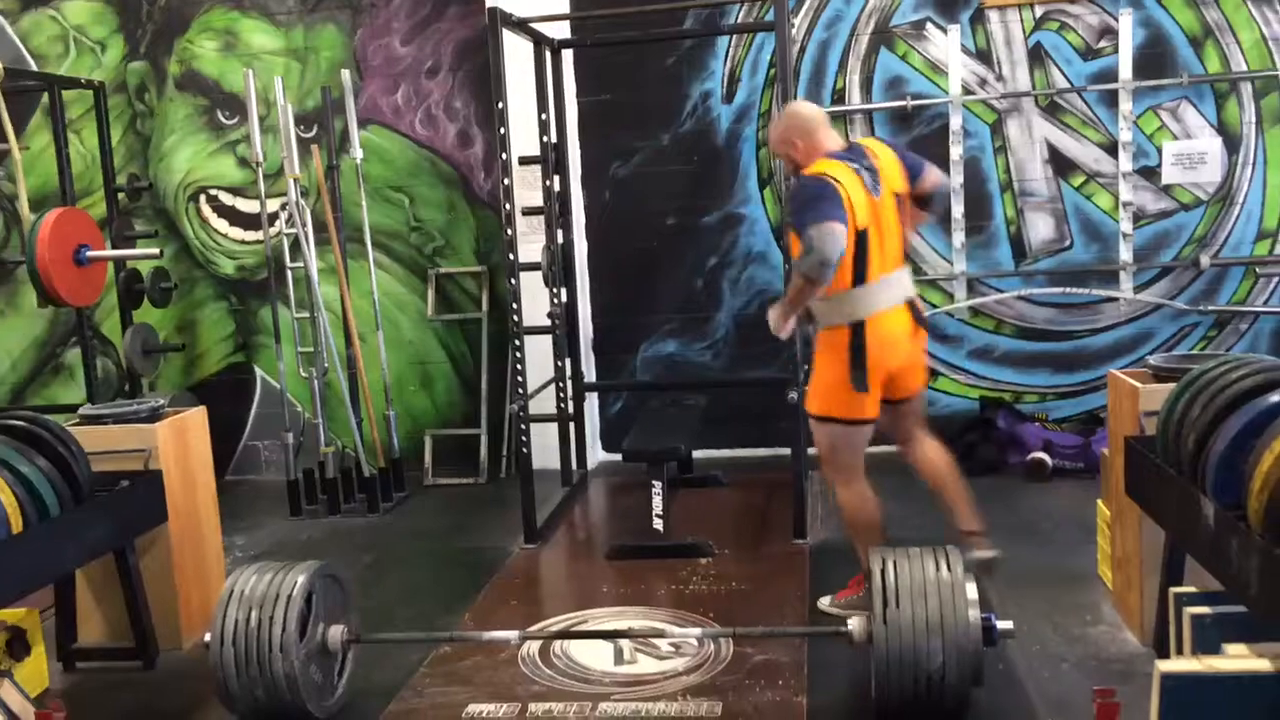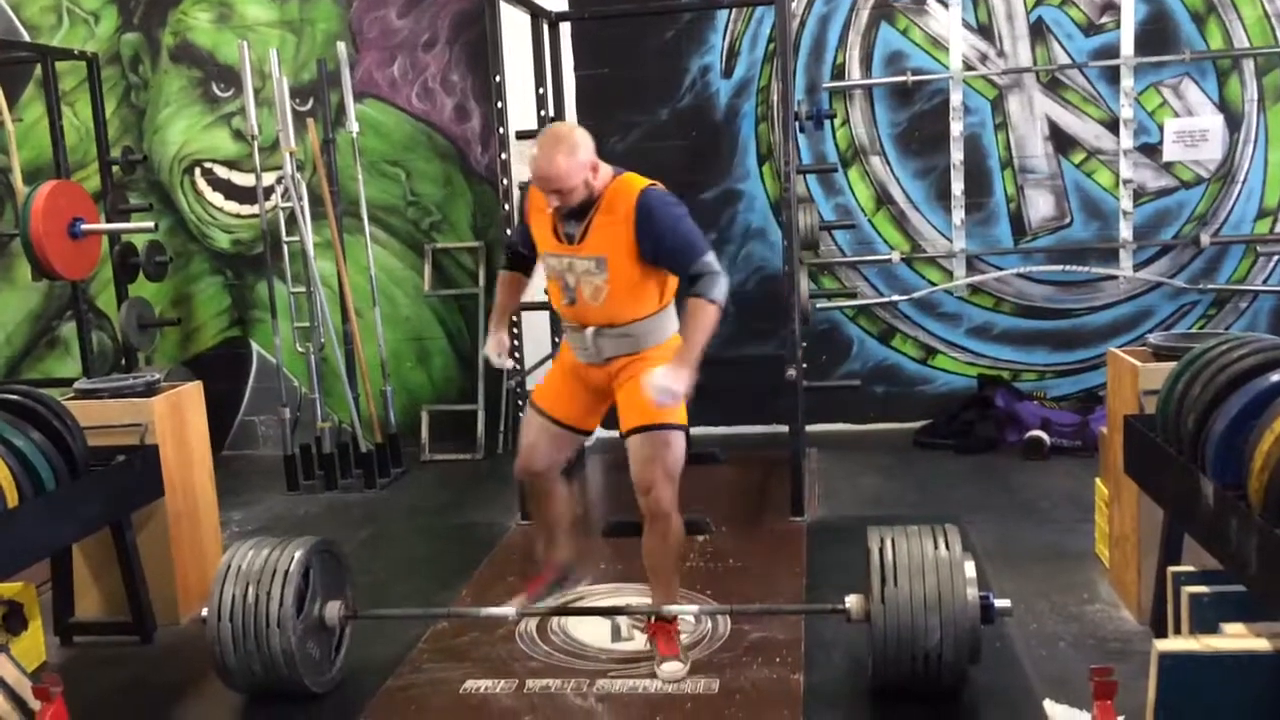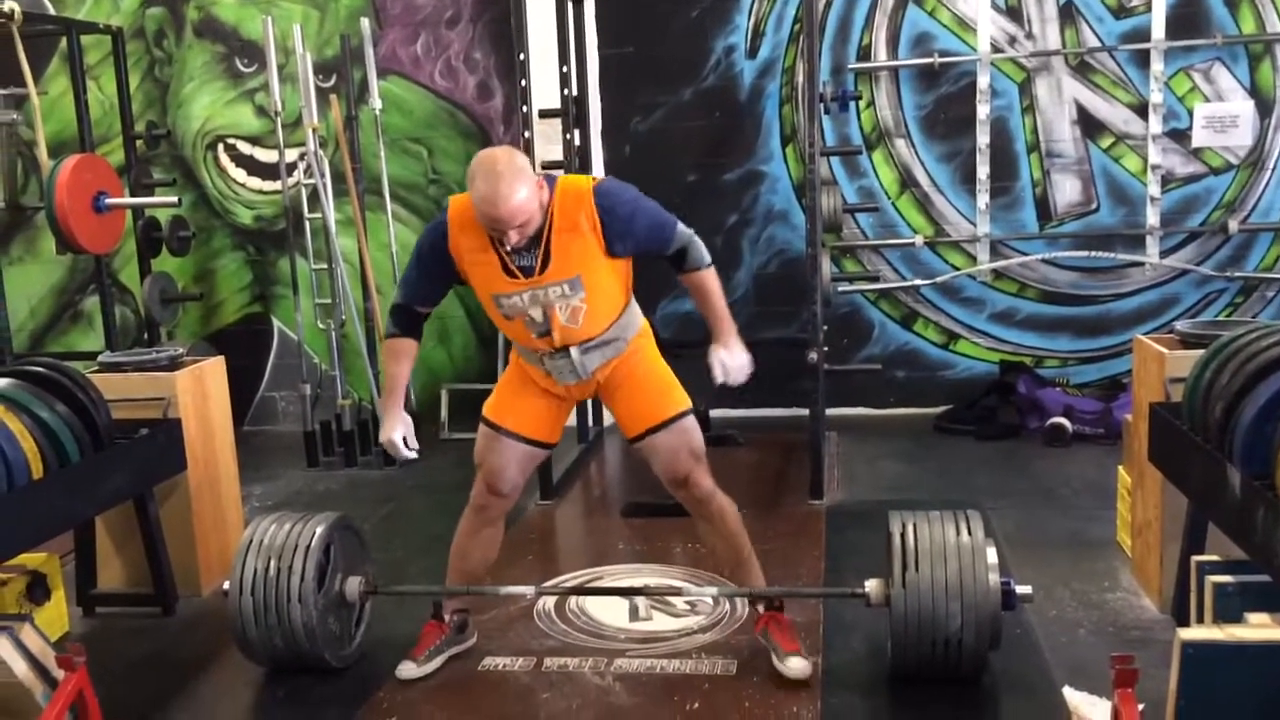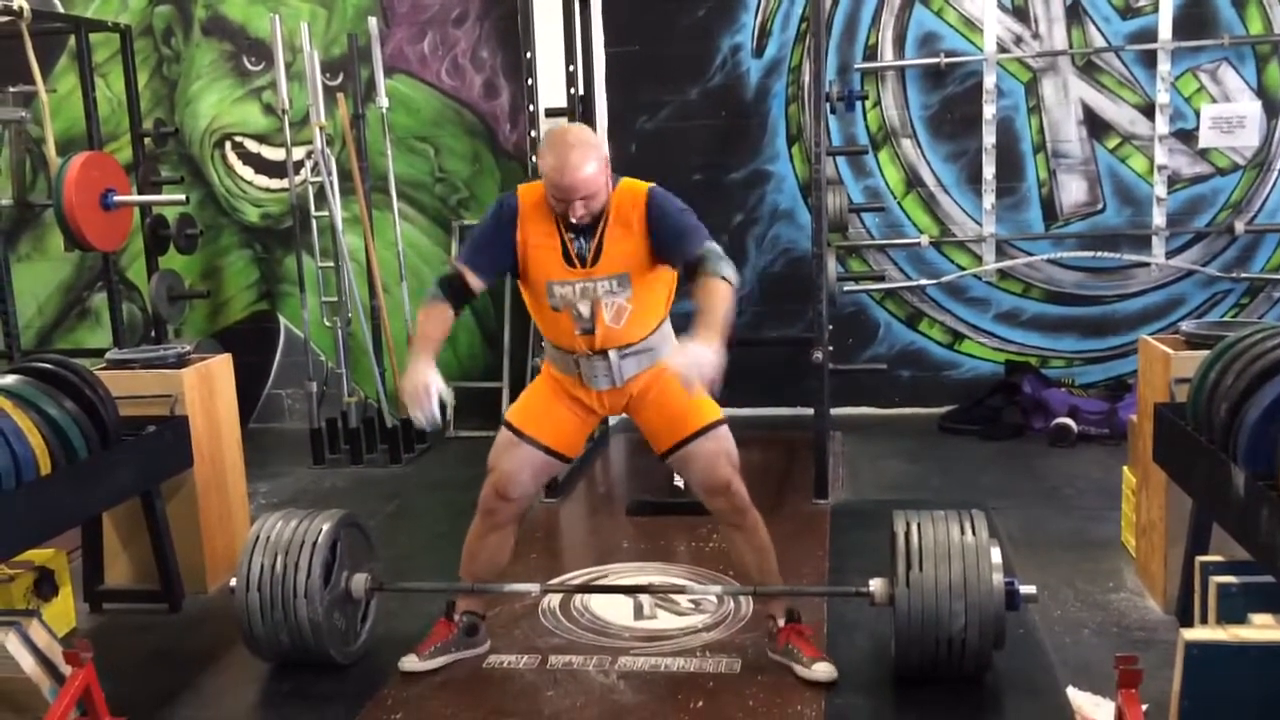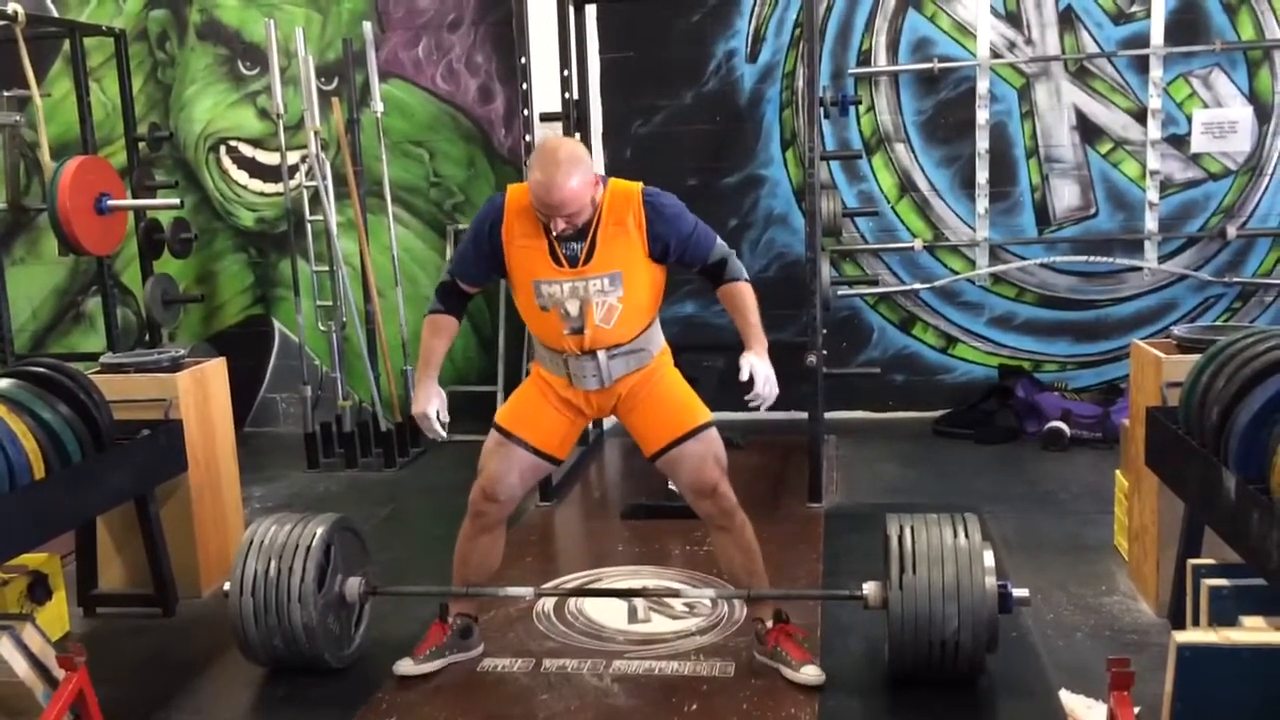
dt=1s
person 1, frame 1
left shoulder: (814, 186)
right shoulder: (886, 155)
left elbow: (824, 255)
right elbow: (938, 187)
left wrist: (786, 309)
left hip: (852, 337)
right hip: (901, 319)
left knee: (841, 470)
right knee: (914, 437)
right ankle: (974, 540)
person 1, frame 2
left shoulder: (645, 207)
right shoulder: (539, 202)
left elbow: (709, 279)
right elbow: (517, 258)
left wrist: (684, 366)
right wrist: (498, 325)
left hip: (650, 356)
right hip: (579, 354)
left knee: (655, 495)
right knee: (532, 467)
left ankle: (662, 623)
right ankle: (558, 567)
person 1, frame 3
left shoulder: (599, 203)
right shoulder: (451, 230)
left elbow: (685, 249)
right elbow: (406, 315)
left wrist: (725, 337)
right wrist: (392, 407)
left hip: (621, 352)
right hip: (536, 366)
left knee: (694, 484)
right knee: (490, 493)
left ankle: (769, 615)
right ankle: (451, 623)
person 1, frame 4
left shoulder: (651, 208)
right shoulder: (516, 215)
left elbow: (714, 265)
right elbow: (455, 286)
left wrist: (707, 339)
right wrist: (422, 360)
left hip: (653, 368)
right hip: (567, 375)
left knee: (728, 494)
right knee: (500, 497)
left ankle: (784, 629)
right ankle: (464, 626)
person 1, frame 5
left shoulder: (645, 208)
right shoulder: (504, 215)
left elbow: (723, 266)
right elbow: (453, 293)
left wrist: (756, 348)
right wrist: (427, 380)
left hip: (642, 369)
right hip: (556, 377)
left knee: (716, 495)
right knee: (488, 499)
left ankle: (772, 632)
right ankle: (458, 628)
